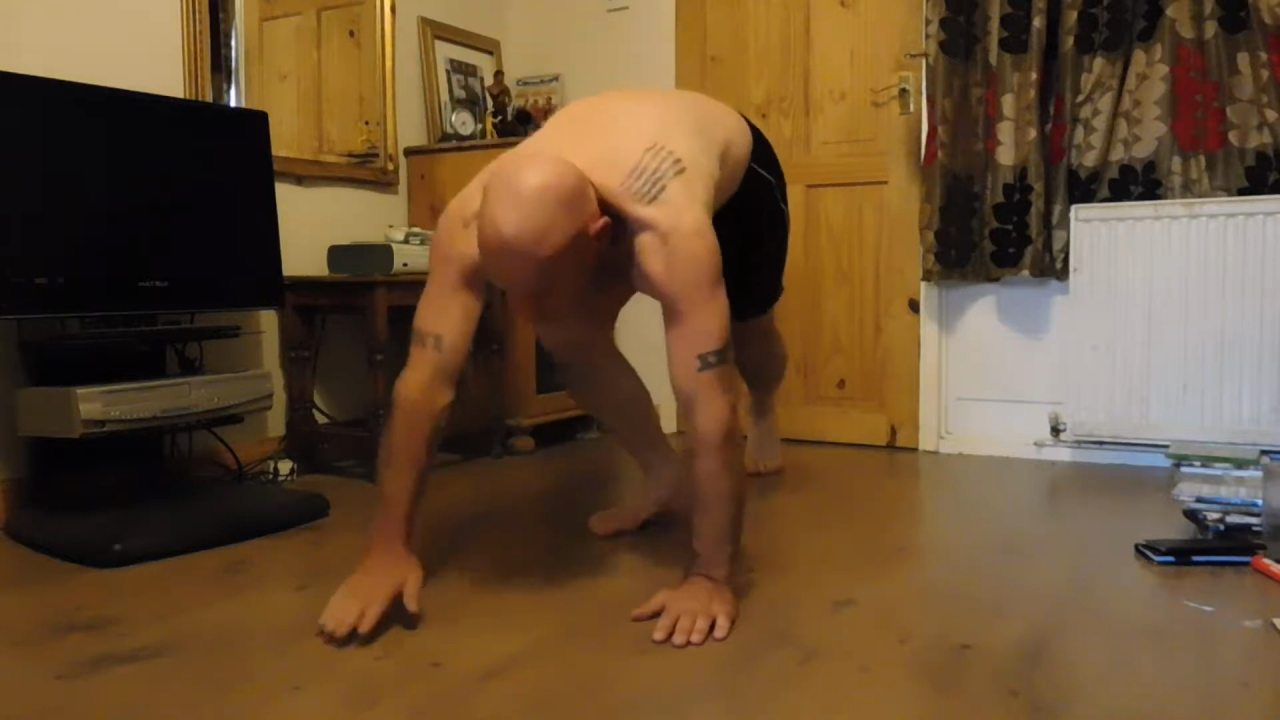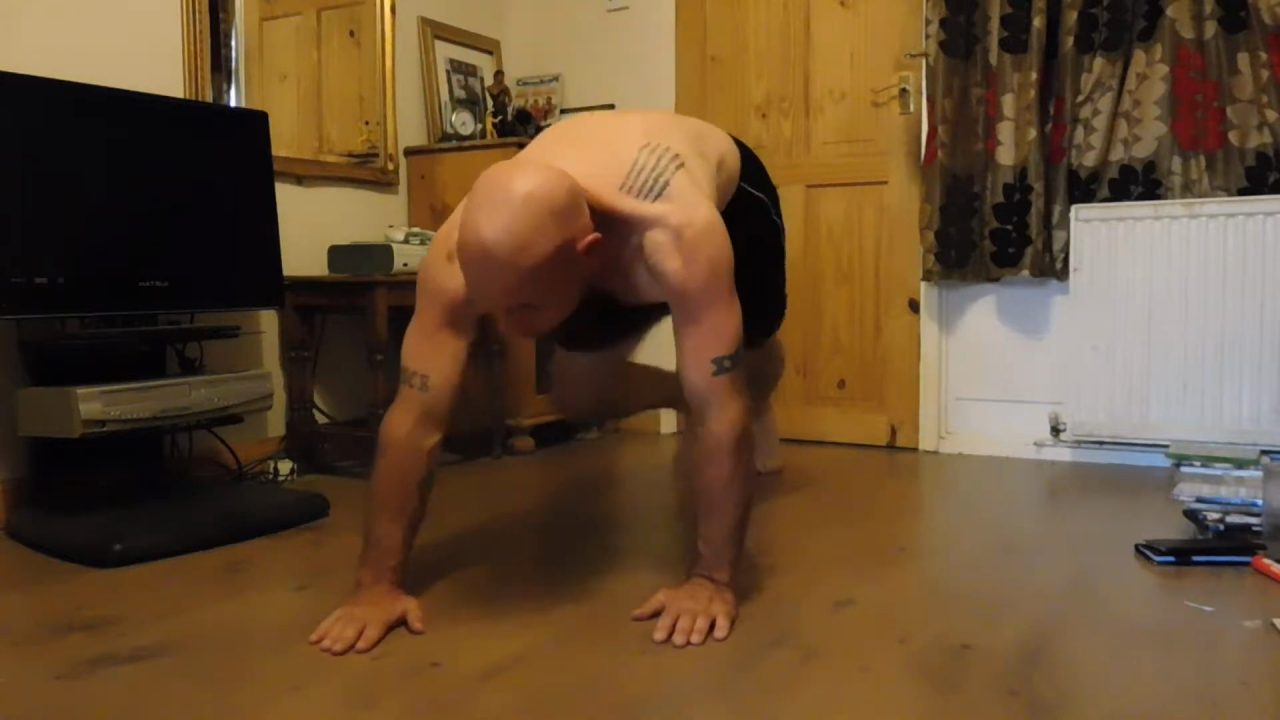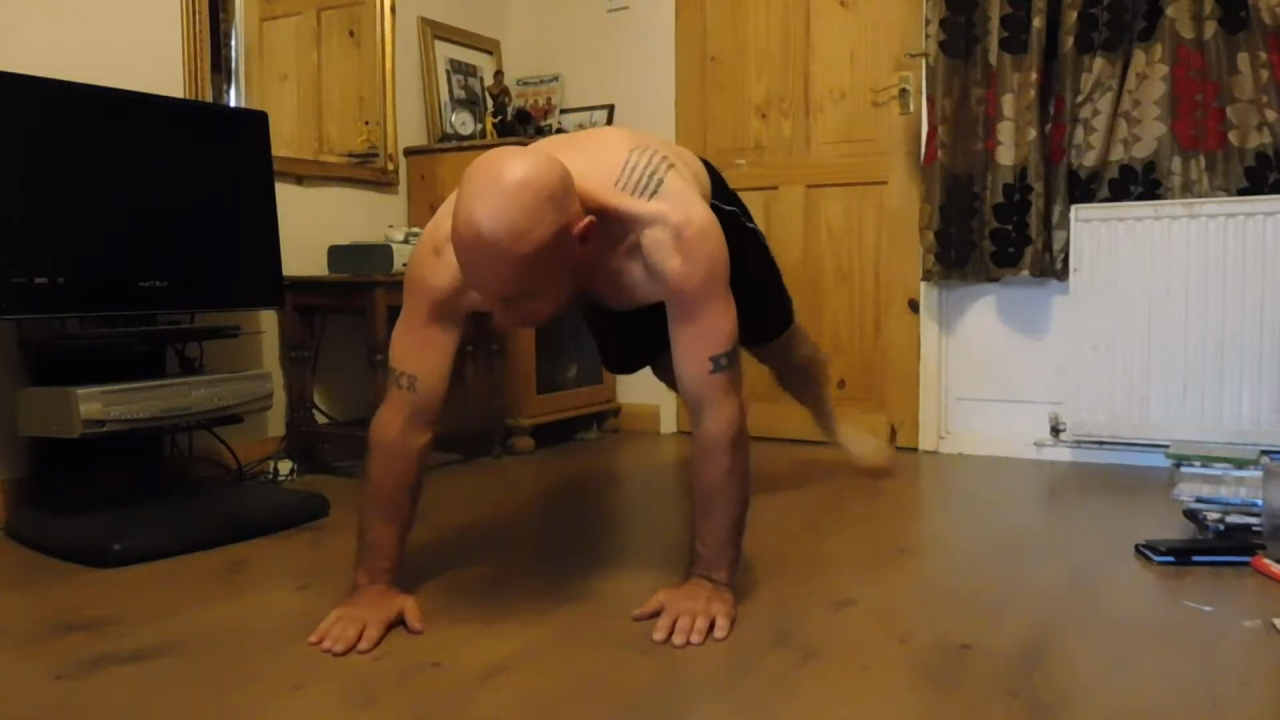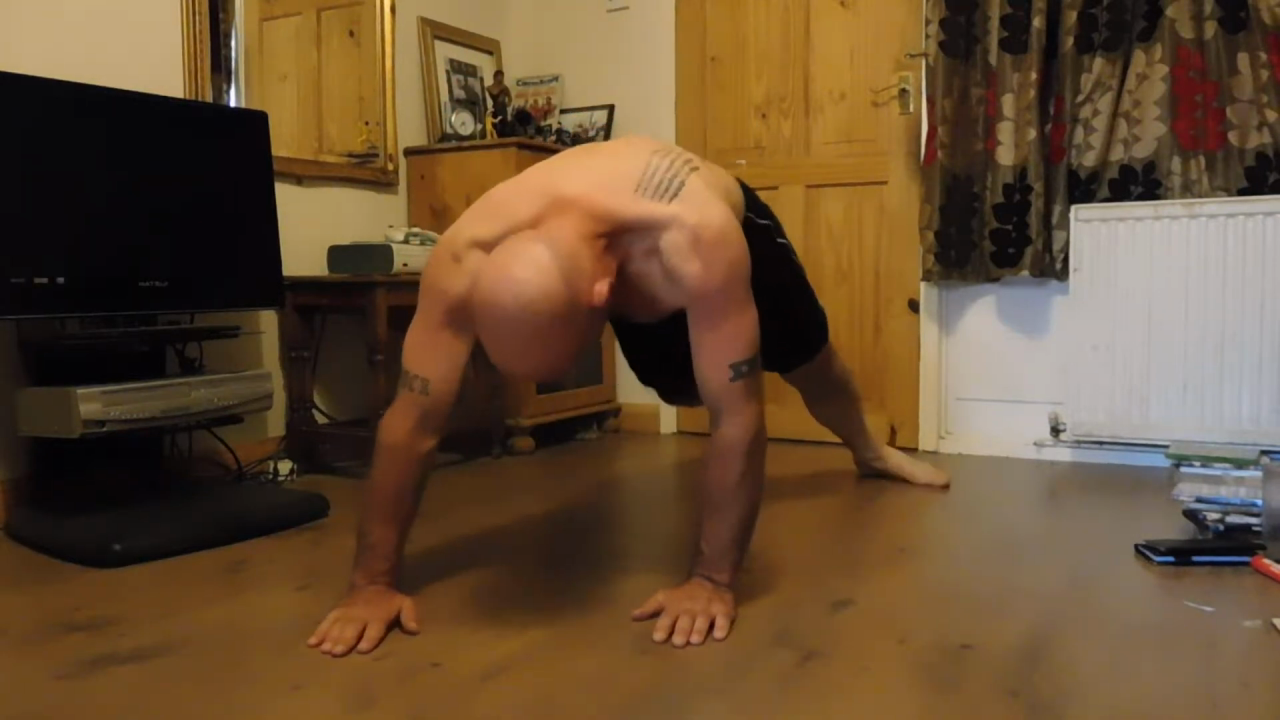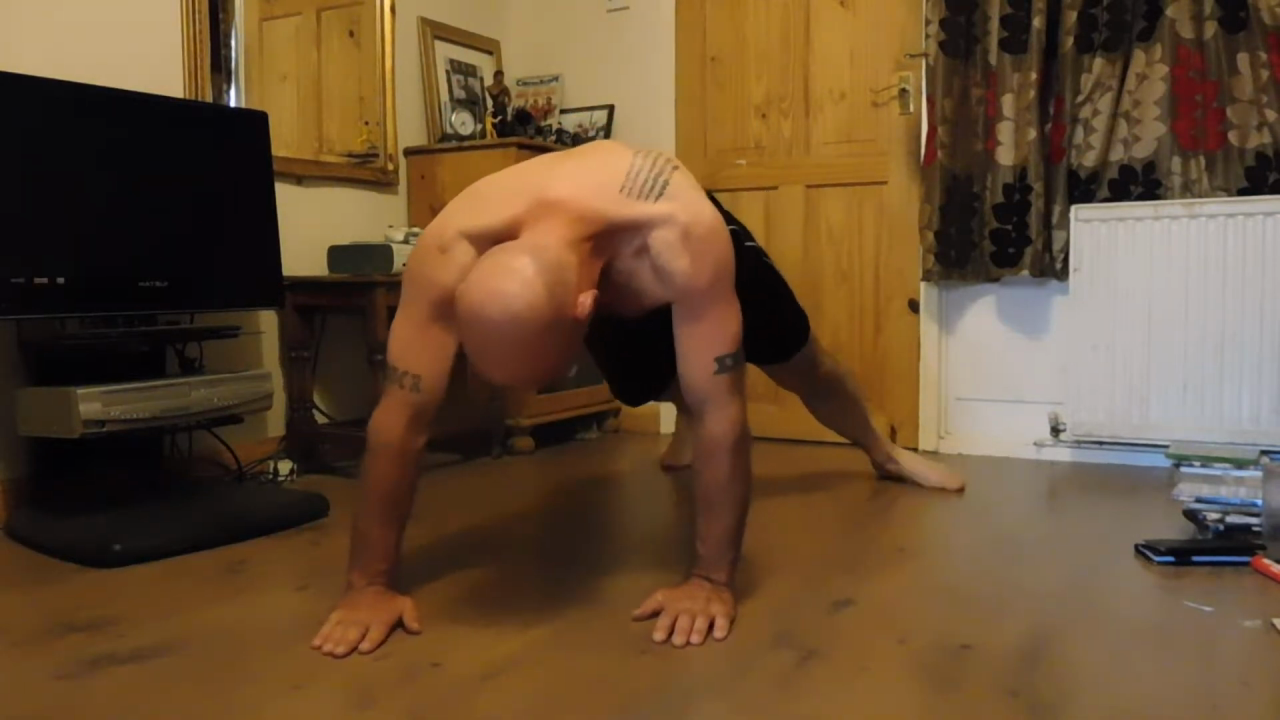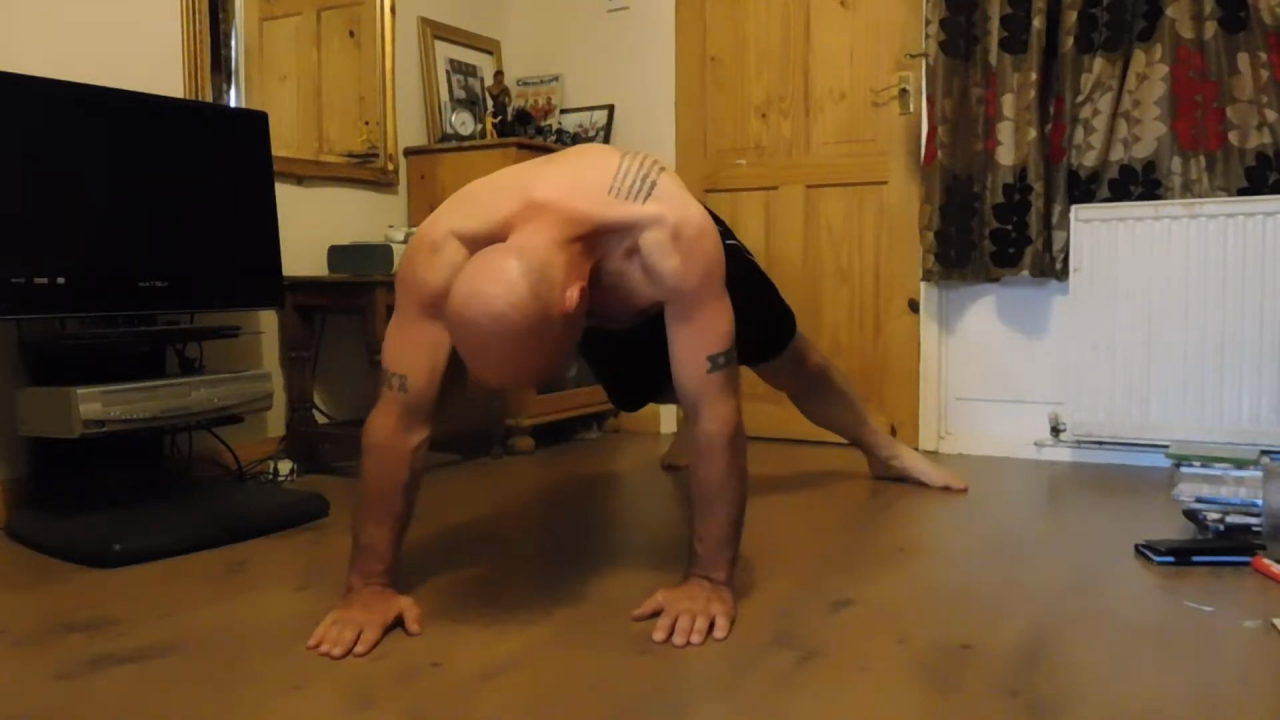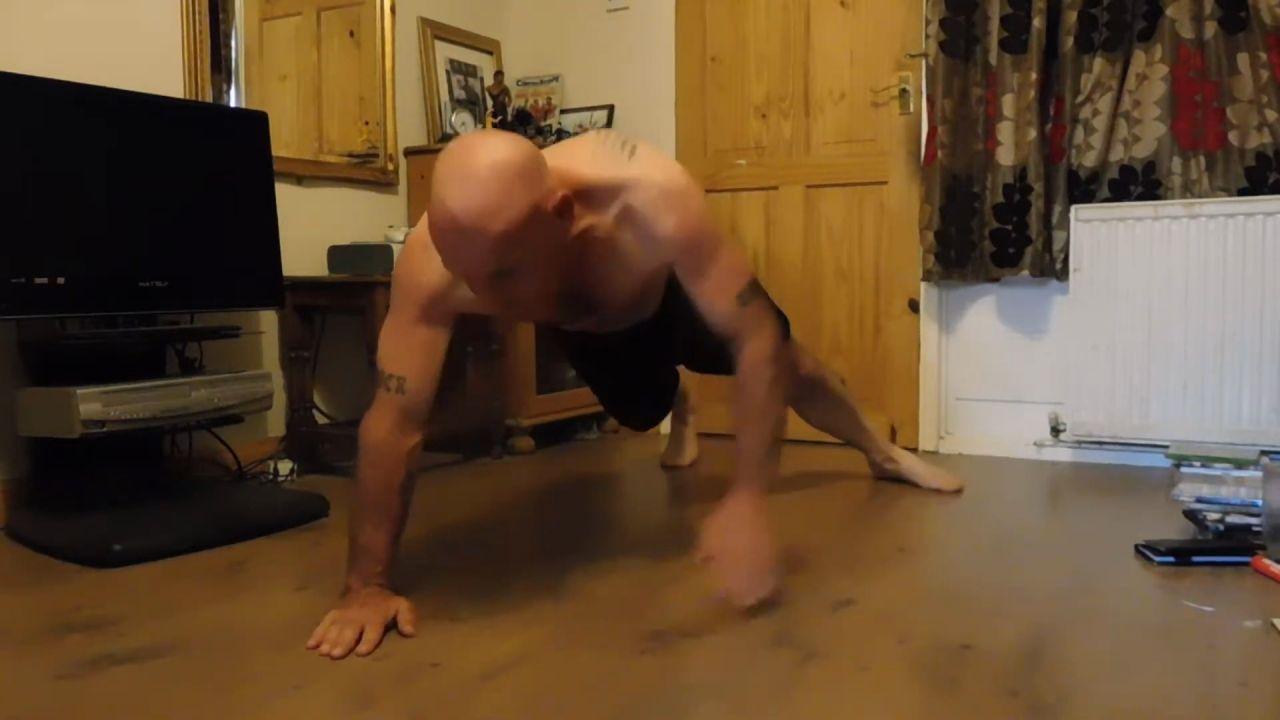
dt=0.7s
person 1, frame 1
left shoulder: (666, 233)
right shoulder: (473, 223)
left elbow: (708, 409)
right elbow: (424, 385)
left wrist: (710, 578)
right wrist: (386, 547)
left hip: (735, 166)
right hip: (618, 151)
left knee: (746, 329)
right knee: (567, 339)
left ankle: (764, 415)
right ankle: (665, 477)
person 1, frame 2
left shoulder: (678, 234)
right shoulder: (465, 248)
left elbow: (722, 413)
right elbow: (415, 418)
left wrist: (711, 579)
right wrist: (378, 581)
left hip: (727, 191)
left knee: (753, 342)
right knee: (580, 393)
left ankle: (761, 413)
right ankle: (688, 397)
person 1, frame 3
left shoulder: (675, 232)
right shoulder: (449, 249)
left elbow: (716, 409)
right elbow: (405, 416)
left wrist: (710, 579)
right wrist: (374, 581)
left hip: (703, 204)
left knee: (774, 344)
right knee: (673, 371)
left ankle: (832, 422)
person 1, frame 4
left shoulder: (697, 238)
right shoulder: (468, 257)
left elbow: (736, 416)
right elbow: (412, 419)
left wrist: (712, 579)
right wrist: (372, 581)
left hip: (740, 232)
right hip: (639, 282)
left knee: (810, 364)
right knee: (683, 392)
left ankle: (868, 451)
person 1, frame 5
left shoulder: (685, 236)
right shoulder: (452, 249)
left elbow: (723, 411)
right elbow: (400, 416)
left wrist: (710, 579)
right wrist: (369, 582)
left hip: (672, 248)
right hip: (608, 269)
left knee: (798, 364)
right knee: (656, 389)
left ankle: (882, 452)
right ankle: (687, 428)
person 1, frame 6
left shoulder: (672, 238)
right shoulder: (441, 254)
left elbow: (715, 411)
right elbow: (399, 418)
left wrist: (710, 578)
right wrist: (369, 583)
left hip: (677, 272)
right hip: (600, 299)
left knee: (790, 365)
right knee: (647, 393)
left ankle: (882, 450)
right ankle: (685, 431)
person 1, frame 7
left shoulder: (653, 199)
right shoulder: (435, 254)
left elbow: (758, 339)
right elbow: (393, 421)
left wrist: (748, 498)
right wrist: (367, 586)
left hip: (674, 282)
right hip: (584, 327)
left knee: (791, 367)
right knee: (640, 413)
left ankle: (880, 452)
right ankle: (680, 416)
